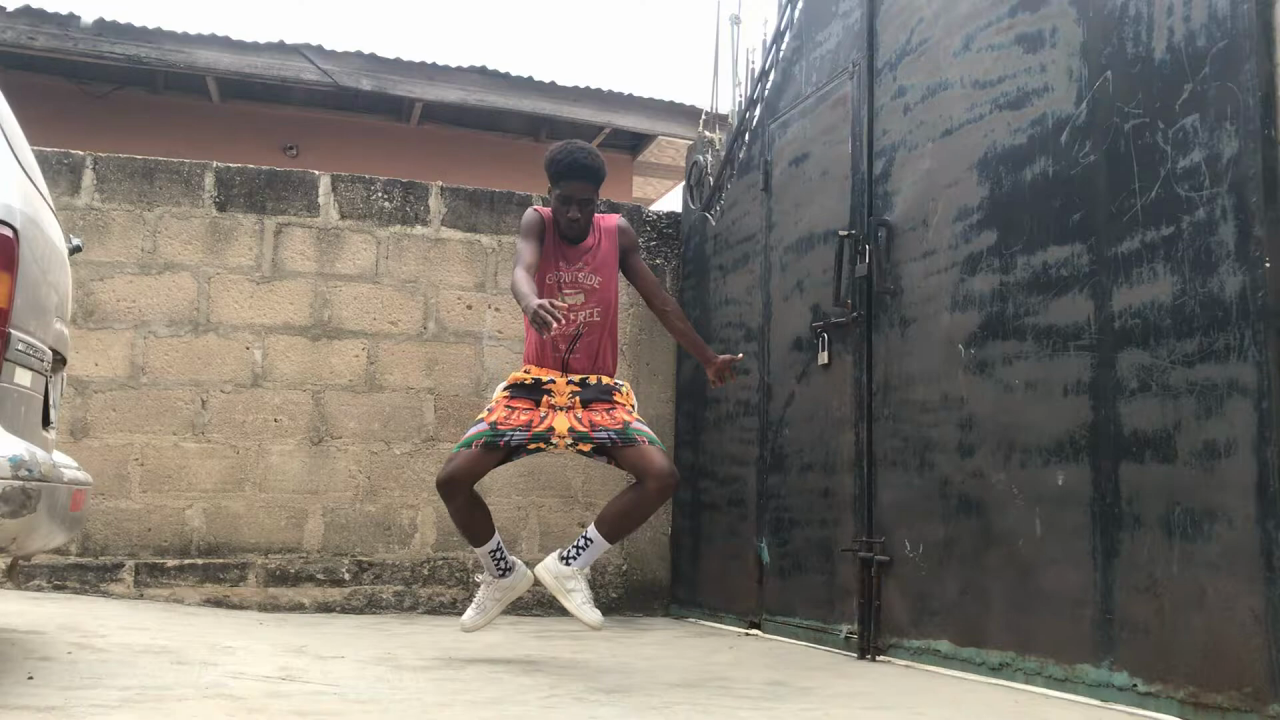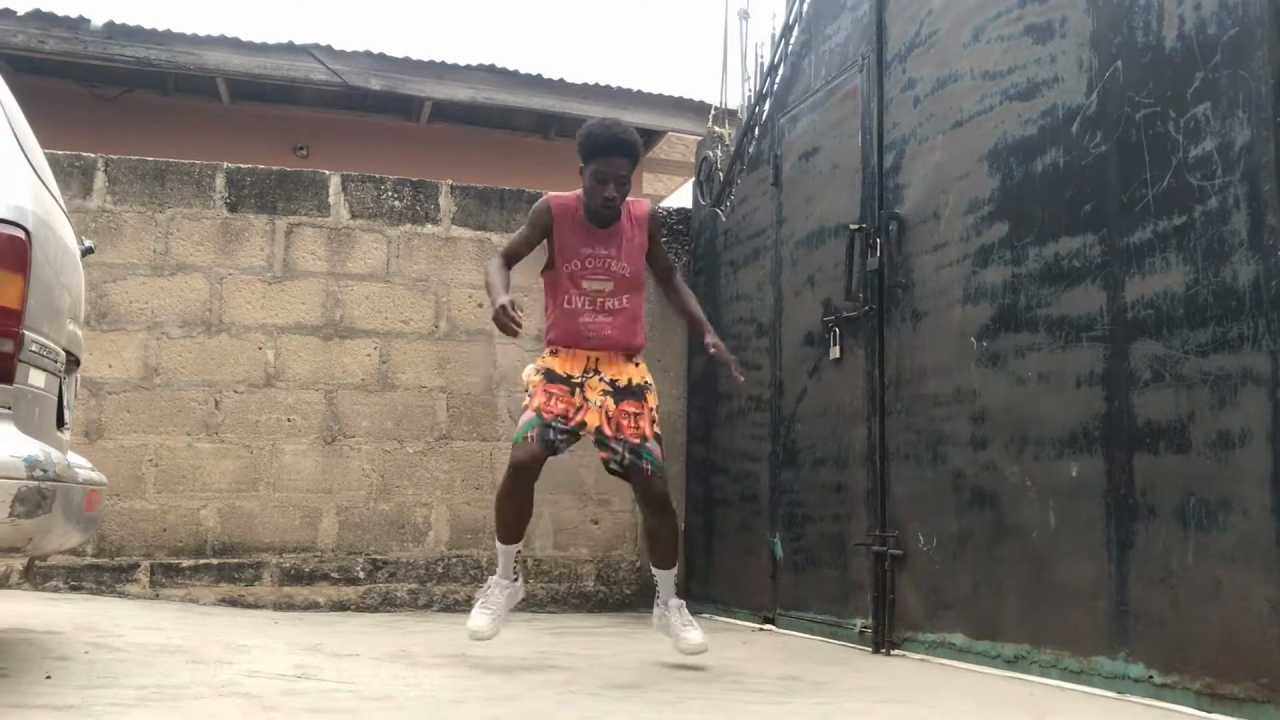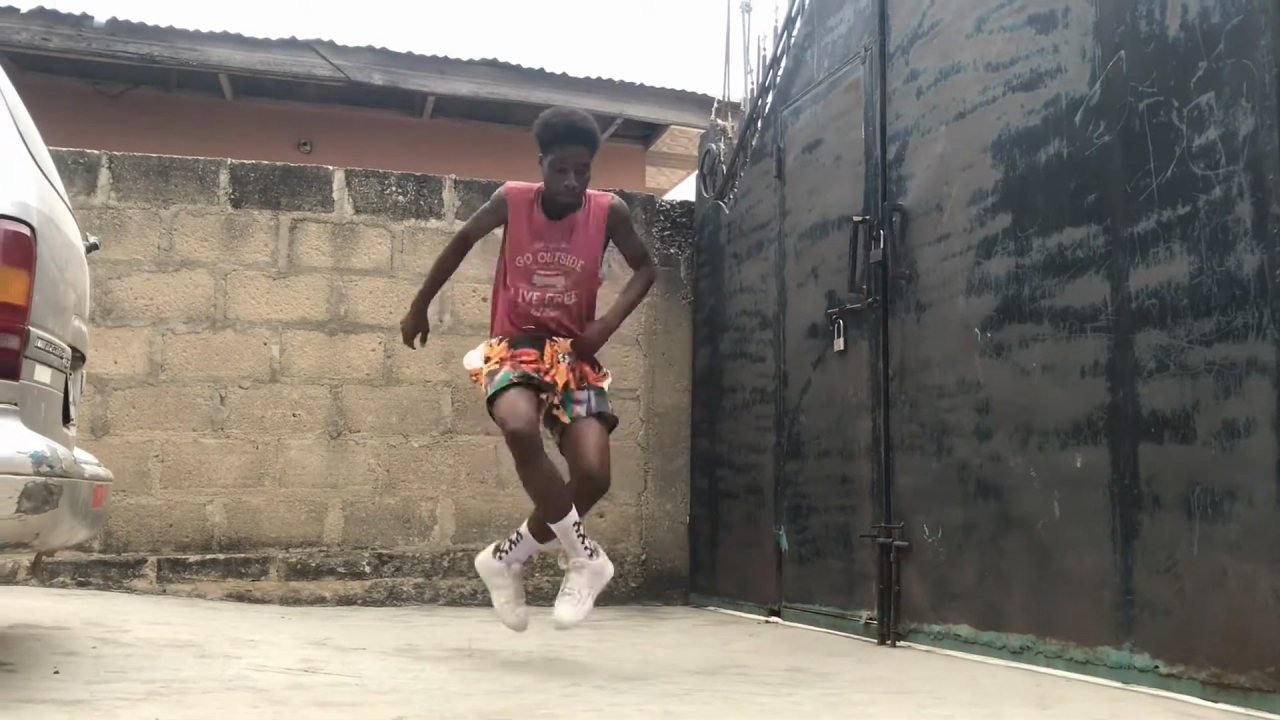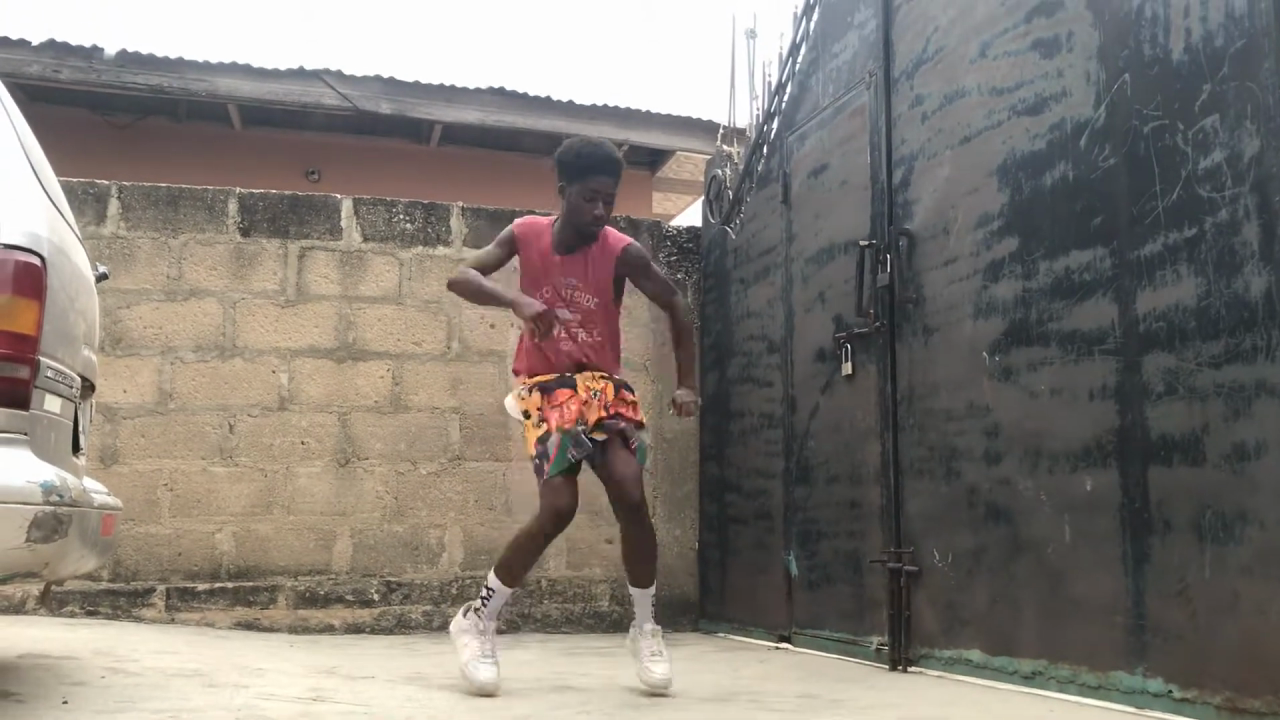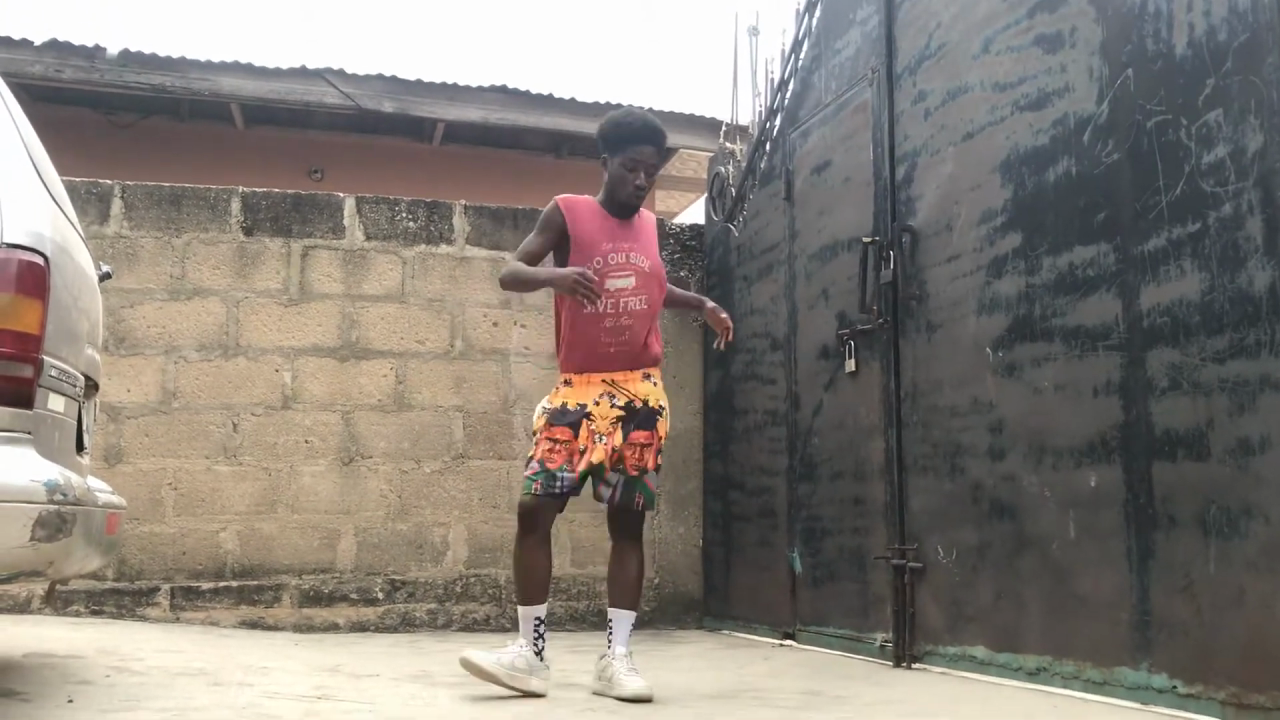
dt=1s
person 1, frame 1
left shoulder: (619, 233)
right shoulder: (538, 223)
left elbow: (657, 298)
right elbow: (520, 274)
left wrist: (707, 357)
right wrist: (532, 305)
left hip: (597, 387)
right hip: (537, 379)
left knee: (661, 475)
right knee: (454, 478)
left ankle: (571, 564)
right ankle: (503, 572)
person 1, frame 2
left shoulder: (645, 218)
right shoulder: (554, 211)
left elbow: (669, 279)
right elbow: (502, 259)
left wrist: (708, 334)
right wrist: (499, 296)
left hip: (625, 375)
right hip: (564, 367)
left knee: (655, 491)
right knee: (521, 463)
left ankle: (669, 602)
right ankle: (505, 577)
person 1, frame 3
left shoulder: (610, 210)
right shoulder: (509, 199)
left elbow: (644, 267)
right elbow: (459, 243)
left wrist: (617, 313)
right wrist: (419, 306)
left hip: (575, 357)
right hip: (514, 351)
left knee: (594, 475)
right knee: (519, 429)
left ankle: (507, 555)
right ankle: (582, 549)
person 1, frame 4
left shoulder: (627, 252)
right shoulder: (525, 234)
left elbow: (676, 305)
right elbow: (461, 278)
left wrist: (686, 383)
right wrist: (516, 301)
left hip: (604, 389)
right hip: (544, 389)
left knee: (633, 500)
right knee: (556, 508)
left ankle: (644, 629)
right ankle: (478, 618)
person 1, frame 5
left shoulder: (649, 225)
right shoulder: (566, 213)
right elbow: (512, 274)
left wrist: (700, 307)
right wrist: (553, 276)
left hip: (637, 394)
right hip: (574, 391)
left knee: (628, 522)
right knee: (533, 512)
left ankle: (618, 656)
right ankle: (530, 654)
